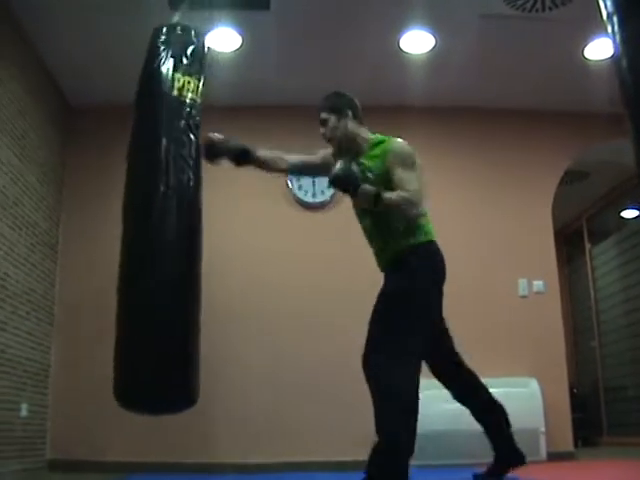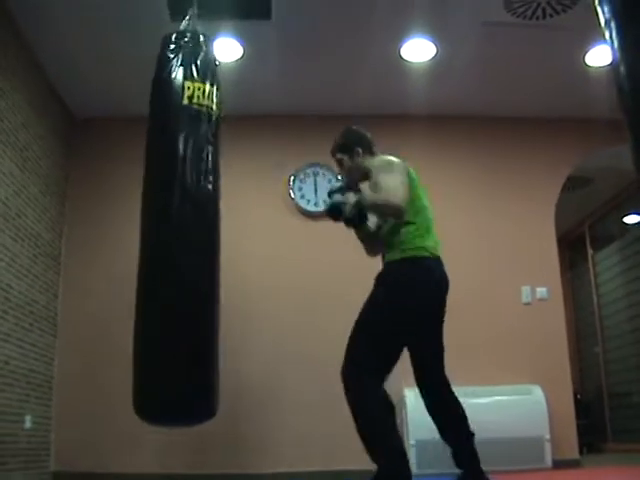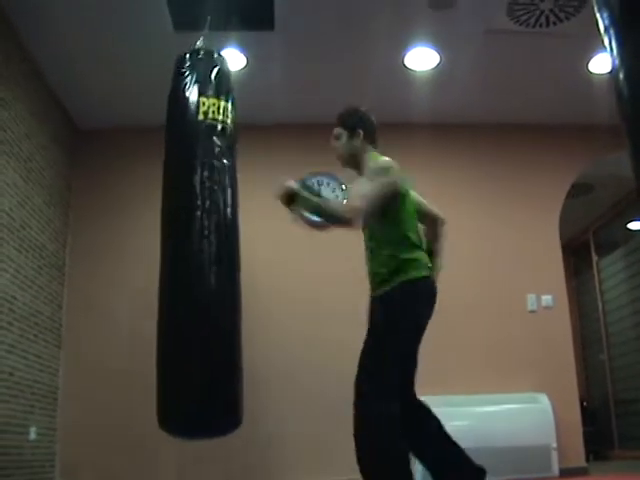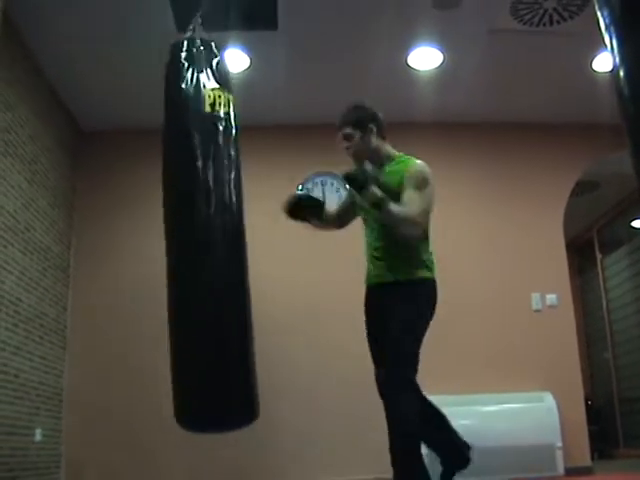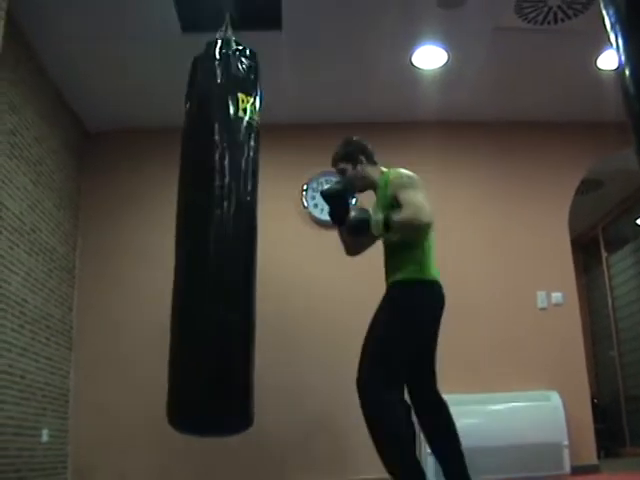
dt=0.3s
person 1, frame 1
left shoulder: (395, 150)
right shoulder: (339, 157)
left elbow: (413, 208)
right elbow: (289, 162)
left wrist: (366, 190)
right wrist: (237, 151)
left hip: (418, 260)
right hip: (401, 266)
left knee: (385, 359)
right knee: (444, 361)
right ankle: (506, 448)
person 1, frame 2
left shoulder: (386, 165)
right shoulder: (385, 178)
left elbow: (394, 203)
right elbow: (374, 246)
left wrist: (356, 200)
right wrist: (353, 215)
left hip: (409, 275)
right hip: (428, 276)
left knee: (359, 374)
right knee: (432, 379)
person 1, frame 3
left shoulder: (380, 169)
right shoulder: (376, 174)
left elbow: (349, 214)
right elbow: (435, 220)
left wrist: (302, 195)
right wrist: (426, 265)
left hip: (408, 293)
right hip: (389, 296)
left knee: (374, 392)
right knee: (396, 394)
person 1, frame 4
left shoulder: (414, 170)
right shoulder: (363, 173)
left elbow: (410, 228)
right elbow: (336, 221)
left wrist: (370, 192)
right wrist: (310, 210)
left hip: (413, 290)
right hip: (378, 292)
left knee: (394, 382)
right knee: (398, 382)
right ankle: (453, 449)
person 1, frame 5
left shoulder: (400, 179)
right shoulder: (379, 199)
left elbow: (423, 219)
right elbow: (353, 247)
left wrist: (376, 220)
right wrist: (339, 212)
left hip: (412, 291)
right hip: (418, 292)
left knee: (375, 384)
right knee: (422, 389)
